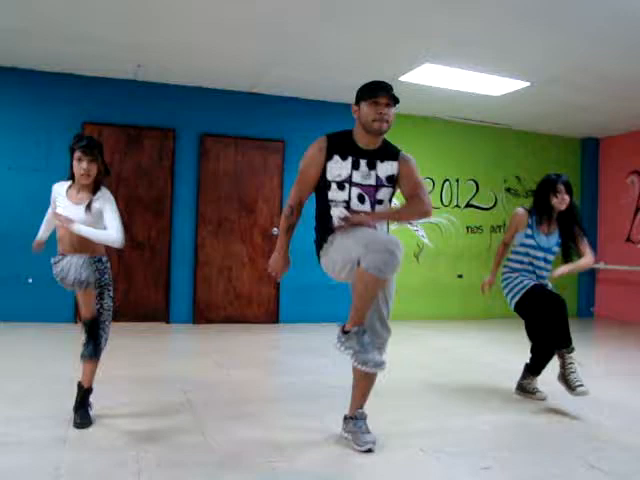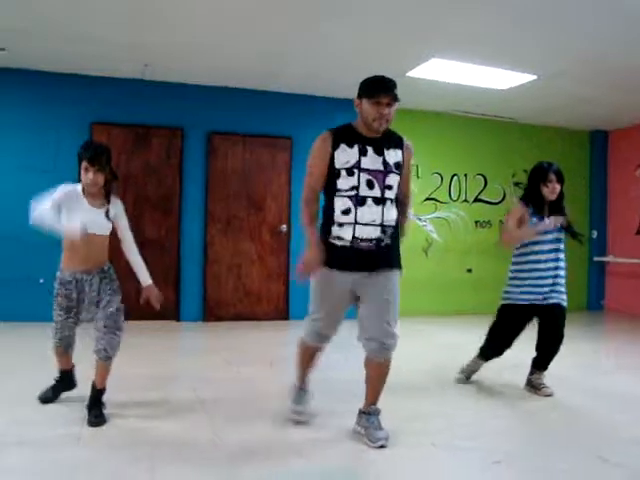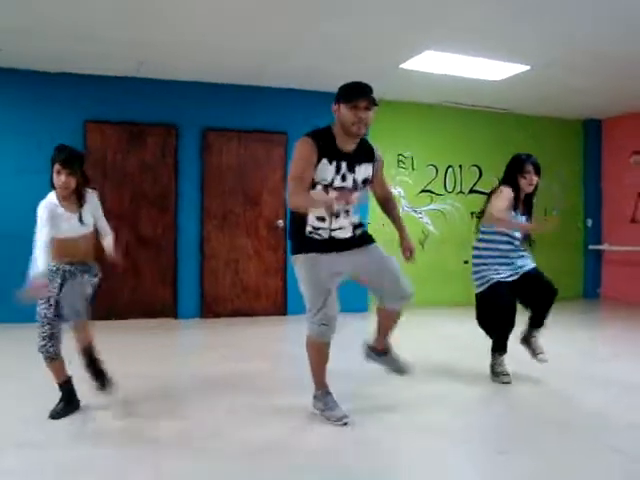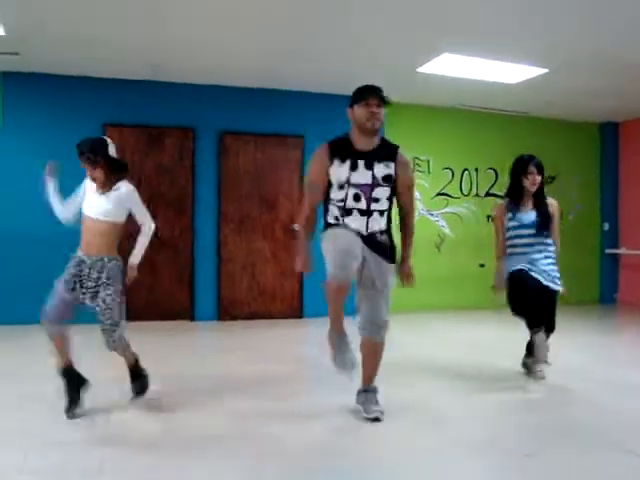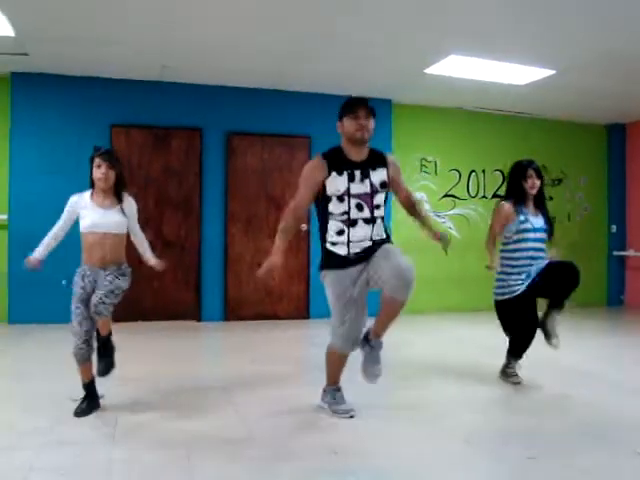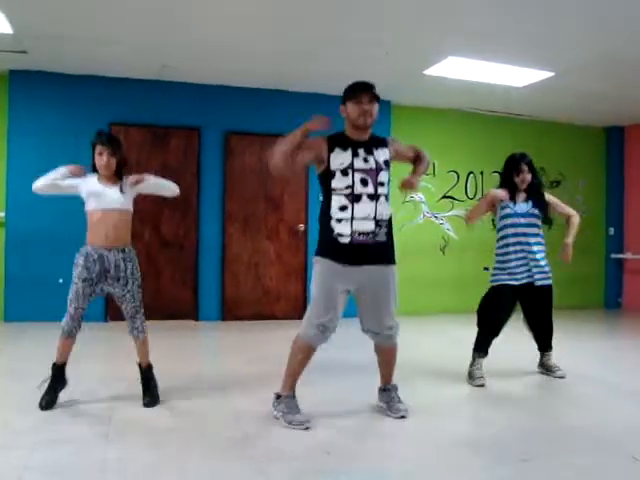
dt=0.5s
person 1, frame 1
left shoulder: (400, 161)
right shoulder: (325, 148)
left elbow: (424, 207)
right elbow: (296, 200)
left wrist: (370, 216)
right wrist: (281, 249)
left hip: (378, 263)
right hip: (336, 248)
left knee: (376, 339)
right knee: (384, 248)
left ankle: (355, 418)
right ankle: (351, 331)
person 1, frame 2
left shoulder: (401, 147)
right shoulder: (330, 141)
right elbow: (309, 196)
left wrist: (399, 238)
right wrist: (312, 244)
left hip: (383, 264)
right hip: (335, 259)
left knee: (381, 341)
right knee: (319, 330)
left ankle: (369, 414)
right ankle: (301, 388)
person 1, frame 3
left shoulder: (370, 154)
right shoulder: (311, 146)
left elbow: (384, 195)
right elbow: (294, 198)
left wrist: (403, 234)
right wrist: (327, 202)
left hip: (357, 242)
right hip: (314, 248)
left knee: (398, 292)
right knee: (322, 320)
left ankle: (380, 348)
right ankle: (322, 394)
person 1, frame 4
left shoulder: (397, 159)
right shoulder: (328, 153)
left elbow: (407, 211)
right elbow: (309, 204)
left wrist: (406, 258)
right wrist: (302, 250)
left hip: (380, 246)
right hip: (340, 234)
left knee: (376, 322)
right knee: (343, 260)
left ankle: (368, 391)
right ankle: (337, 331)
person 1, frame 5
left shoulder: (386, 163)
right shoulder: (320, 165)
left elbow: (407, 198)
right elbow: (295, 209)
left wrist: (429, 227)
right wrist: (279, 250)
left hip: (377, 251)
right hip: (340, 262)
left knee: (402, 275)
right knee: (346, 330)
left ankle: (373, 338)
right ankle: (331, 390)
person 1, frame 6
left shoulder: (386, 147)
right shoulder: (325, 146)
left elbow: (420, 156)
right elbow: (277, 165)
left wrist: (415, 176)
right wrist: (303, 132)
left hip: (379, 259)
right hip: (334, 258)
left knee: (385, 329)
right knee: (318, 326)
left ankle: (388, 390)
right ankle: (284, 396)
person 2, frame 1
left shoulder: (104, 198)
right shoulder: (59, 189)
left elbow: (117, 239)
left wrist: (74, 226)
right wrist: (41, 236)
left hip: (98, 265)
right hip: (65, 262)
left knee: (100, 330)
right knee: (84, 268)
left ankle: (82, 401)
right ankle: (90, 333)
person 2, frame 2
left shoulder: (114, 204)
right shoulder: (67, 193)
left elbow: (129, 246)
right elbow: (38, 211)
left wrist: (147, 282)
right wrist: (72, 228)
left hip: (103, 277)
right hip: (69, 279)
left knee: (109, 338)
right knee: (62, 338)
left ankle: (96, 400)
right ankle: (65, 379)
person 2, frame 3
left shoulder: (90, 198)
right shoulder: (47, 206)
left elbow: (102, 226)
right elbow: (42, 242)
left wrist: (109, 244)
right wrist: (39, 276)
left hip: (85, 269)
right hip: (54, 272)
right knee: (45, 336)
left ankle: (90, 357)
right ankle: (68, 396)
person 2, frame 4
left shoulder: (125, 190)
right shoulder: (88, 187)
left elbow: (148, 225)
right elbow: (65, 216)
left wrist: (135, 258)
right wrist: (51, 183)
left hip: (107, 267)
right hip: (81, 263)
left knee: (111, 329)
right knee: (52, 317)
left ankle: (136, 369)
right ankle: (72, 380)
person 2, frame 5
left shoulder: (126, 202)
right shoulder: (78, 201)
left elbow: (136, 233)
right elbow: (60, 229)
left wrist: (149, 257)
right wrist: (39, 254)
left hip: (117, 272)
right hip: (86, 273)
left knee: (99, 303)
right knee: (79, 338)
left ankle: (105, 344)
right ankle: (90, 395)
person 2, frame 6
left shoulder: (130, 184)
right shoulder: (84, 183)
left elbow: (174, 190)
right elbow: (38, 187)
left wrist: (147, 180)
right wrist: (65, 171)
left hip: (124, 257)
right hip: (90, 256)
left knee: (135, 318)
right knee: (73, 317)
left ankle: (147, 378)
right ankle: (57, 379)
person 3, frame 1
left shoulder: (568, 225)
right shoulder: (523, 216)
left elbow: (588, 259)
right elbow: (504, 244)
left wrist: (565, 269)
right wrist: (492, 275)
left hip: (539, 286)
right hip: (516, 283)
left knee: (545, 336)
right knee: (555, 304)
left ankle: (527, 382)
right ankle: (567, 362)
person 3, frame 2
left shoulder: (557, 211)
right shoulder: (522, 209)
right elbow: (506, 237)
right wrist: (543, 226)
left hip: (553, 289)
right hip: (523, 287)
left knee: (553, 336)
right knee: (503, 334)
left ankle: (536, 377)
right ankle: (479, 361)
person 3, frame 3
left shoulder: (526, 202)
right shoulder: (505, 192)
right elbow: (491, 215)
right wrist: (523, 225)
left hip: (515, 262)
right hip: (490, 267)
left knee: (545, 295)
right knee: (502, 318)
left ankle: (531, 334)
right ankle: (497, 361)
person 3, frame 4
left shoulder: (550, 205)
right shoulder: (504, 208)
left elbow: (554, 241)
right elbow: (501, 245)
left wrist: (558, 278)
right wrist: (499, 275)
left hip: (546, 271)
right hip: (519, 268)
left knee: (547, 323)
right knee: (524, 288)
left ankle: (531, 358)
right ankle: (536, 333)
person 3, frame 5
left shoulder: (540, 208)
right shoulder: (507, 207)
left elbow: (545, 241)
right elbow: (491, 242)
left wrist: (551, 256)
right wrist: (495, 262)
left hip: (539, 269)
right hip: (513, 277)
left knee: (570, 273)
right knee: (524, 327)
left ankle: (550, 315)
right ankle: (509, 365)
person 3, frame 6
left shoulder: (541, 197)
right shoulder: (500, 196)
left elbow: (573, 215)
right elbow: (470, 219)
left wrist: (569, 240)
right wrist: (489, 199)
left hip: (538, 273)
right hip: (507, 274)
left knee: (542, 320)
right knee: (493, 318)
left ankle: (546, 360)
right ankle: (476, 364)
